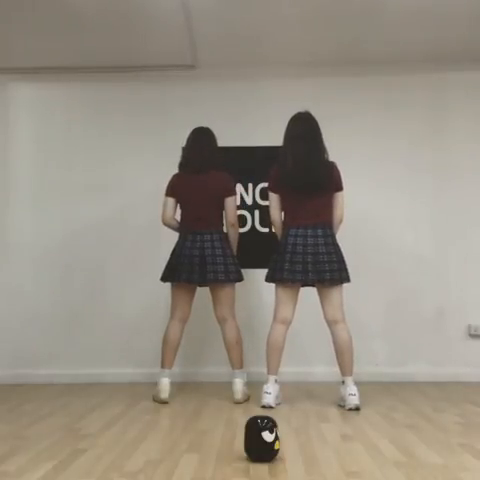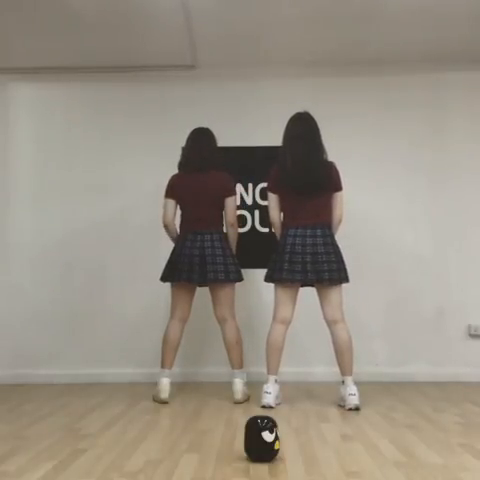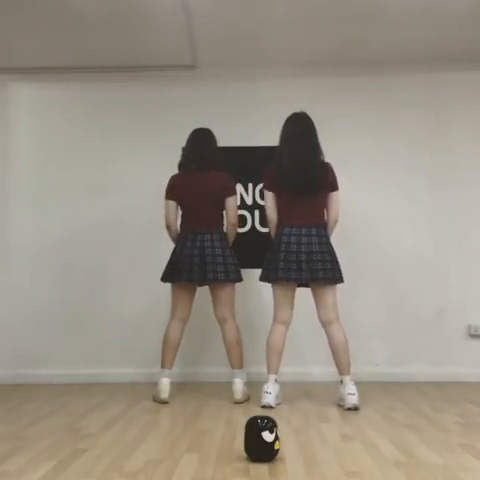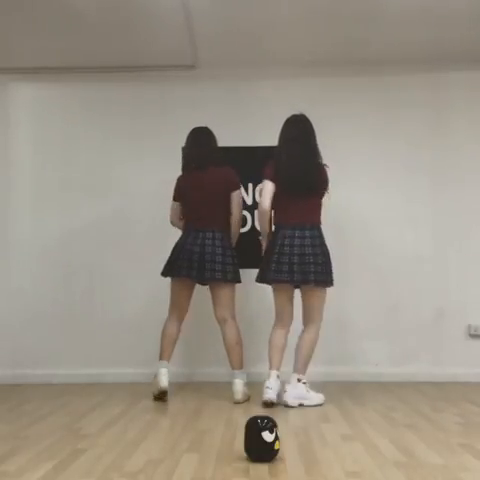
dt=0.4s
person 1, frame 1
left shoulder: (279, 173)
right shoulder: (330, 170)
left elbow: (275, 216)
right elbow: (338, 215)
left hip: (292, 244)
right hip: (324, 243)
left knee: (281, 320)
right knee: (336, 320)
left ankle: (271, 386)
right ankle: (349, 388)
person 1, frame 2
left shoulder: (278, 173)
right shoulder: (329, 170)
left elbow: (274, 217)
right elbow: (337, 215)
left hip: (291, 245)
right hip: (323, 244)
left knee: (280, 320)
right knee: (336, 320)
left ankle: (270, 387)
right ankle: (349, 388)
person 1, frame 3
left shoulder: (274, 172)
right shoulder: (325, 170)
left elbow: (271, 216)
right elbow: (333, 216)
left hip: (285, 244)
right hip: (318, 243)
left knee: (280, 320)
right knee: (331, 320)
left ankle: (271, 387)
right ankle: (348, 387)
person 1, frame 4
left shoulder: (274, 169)
right shoulder: (320, 172)
left elbow: (265, 207)
left wrist: (265, 238)
left hip: (282, 243)
right hip: (312, 243)
left knee: (282, 322)
right knee: (311, 322)
left ankle: (273, 383)
right ankle: (296, 386)
person 2, frame 1
left shoulder: (177, 180)
right shoulder: (224, 180)
left elbow: (167, 218)
right elbow: (232, 222)
right wrist: (233, 252)
left hip: (187, 247)
right hip: (217, 246)
left knee: (177, 318)
right knee: (227, 318)
left ankle: (164, 383)
right ankle: (239, 384)
person 2, frame 2
left shoulder: (176, 181)
right shoulder: (224, 180)
left elbow: (167, 221)
right elbow: (231, 222)
right wrist: (231, 253)
left hip: (186, 248)
right hip: (216, 246)
left knee: (177, 318)
right knee: (227, 318)
left ankle: (164, 383)
right ankle: (239, 384)
person 2, frame 3
left shoulder: (176, 181)
right shoulder: (224, 180)
left elbow: (170, 223)
right elbow: (232, 222)
left hip: (187, 248)
right hip: (217, 246)
left knee: (177, 319)
right knee: (227, 318)
left ankle: (164, 383)
right ankle: (239, 384)
person 2, frame 4
left shoulder: (183, 180)
right shoulder: (228, 175)
left elbow: (175, 219)
right elbow: (237, 216)
right wrist: (228, 243)
left hip: (188, 245)
right hip: (219, 246)
left knee: (175, 316)
right knee: (226, 318)
left ankle: (162, 375)
right ankle: (239, 385)
